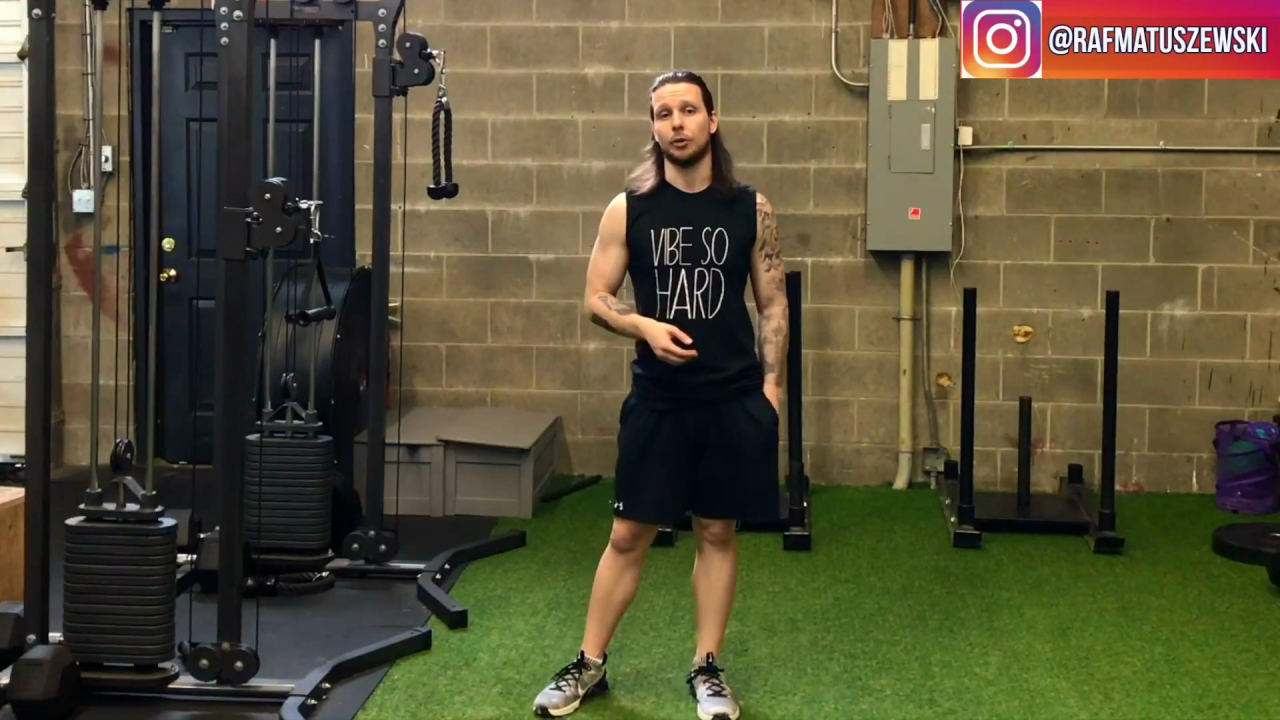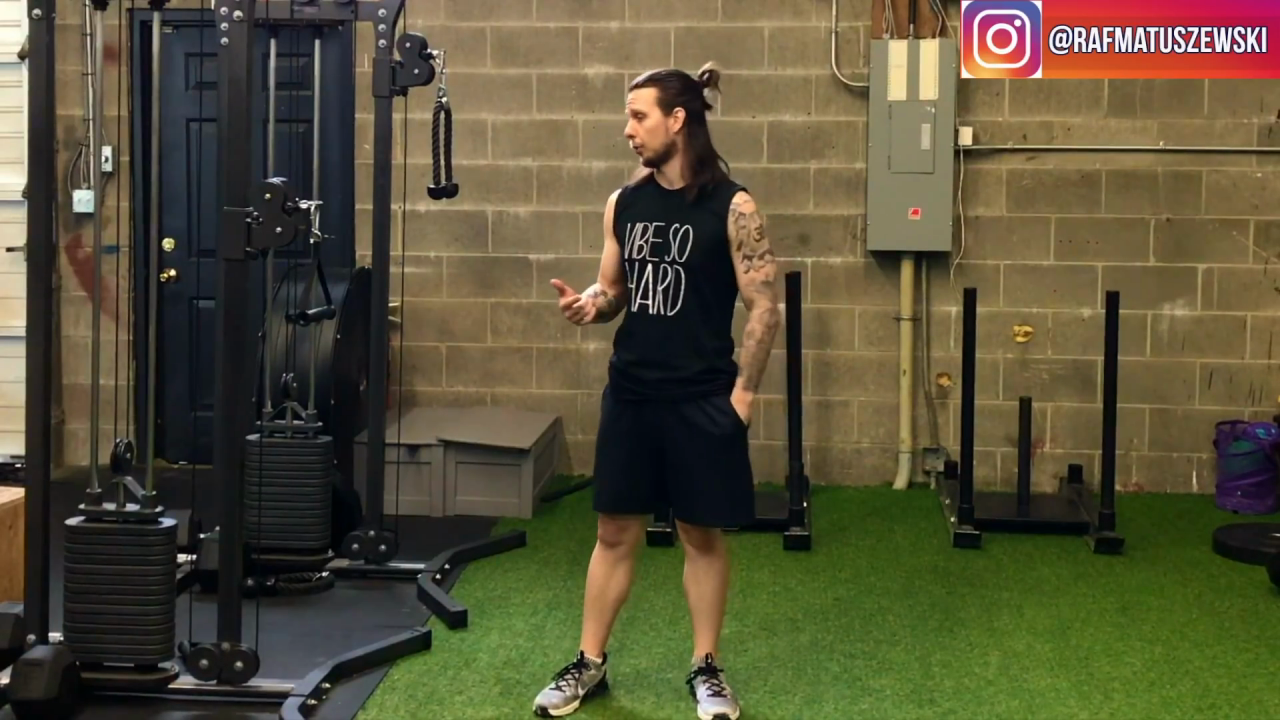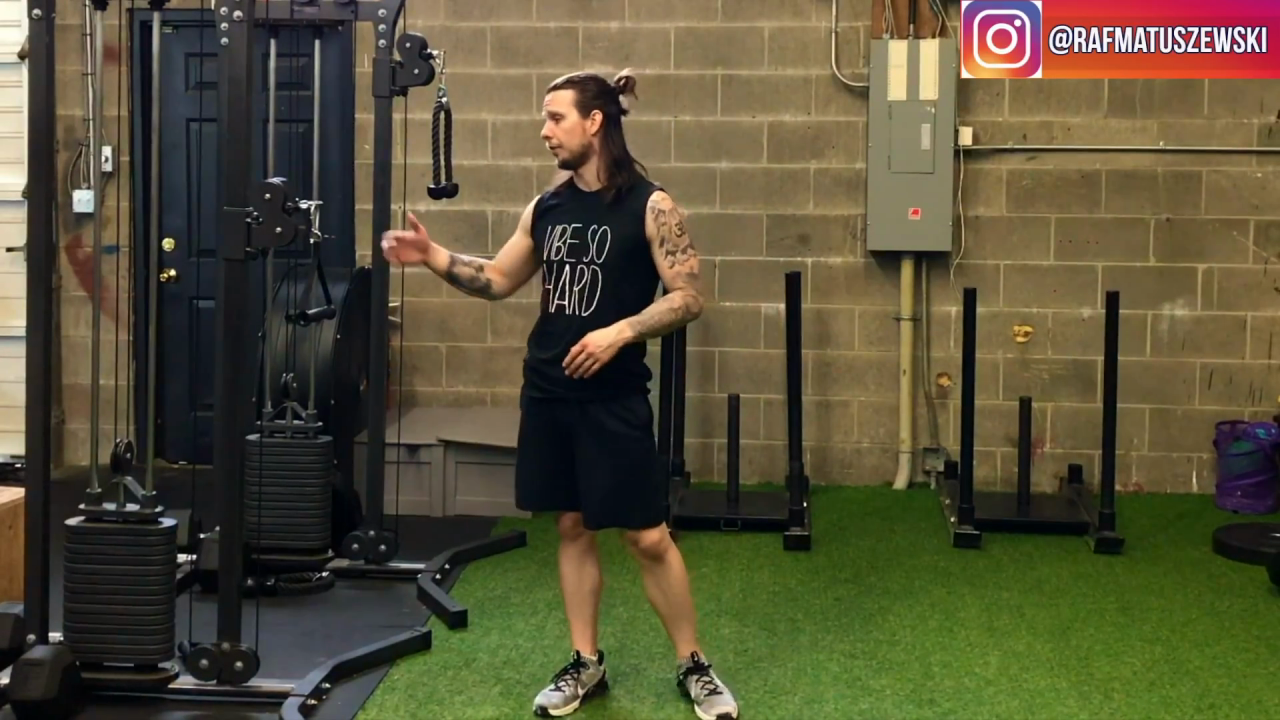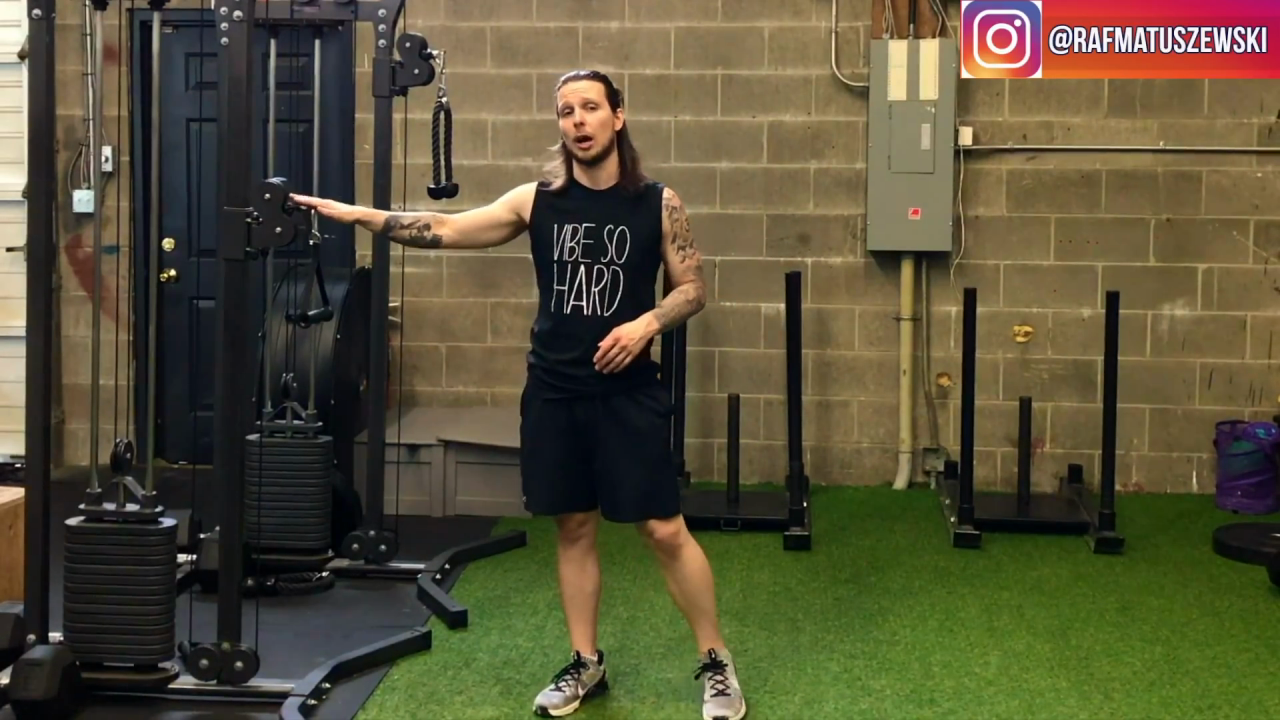
dt=1s
person 1, frame 1
left shoulder: (750, 208)
right shoulder: (628, 208)
left elbow: (773, 303)
right elbow: (596, 296)
left wrist: (771, 383)
right wrist: (645, 326)
left hip: (734, 399)
right hip: (657, 399)
left knee: (718, 531)
right knee: (629, 533)
right ankle: (589, 664)
person 1, frame 2
left shoulder: (732, 206)
right shoulder: (624, 203)
left elbow: (763, 305)
left wrist: (743, 389)
right wrist: (588, 304)
left hip: (701, 398)
right hip: (629, 394)
left knee: (701, 534)
right knee: (615, 529)
left ankle: (705, 667)
right ankle: (589, 663)
person 1, frame 3
left shoulder: (650, 206)
right shoulder: (546, 207)
left elbow: (688, 297)
right elbow: (499, 279)
left wrist: (619, 332)
right wrist: (434, 256)
left hip: (613, 397)
right hip: (548, 391)
left knee: (647, 535)
right knee: (572, 527)
left ankle: (693, 665)
right ankle: (586, 662)
person 1, frame 4
left shoulder: (658, 202)
right shoulder: (537, 199)
left elbow: (693, 287)
right elbow: (446, 229)
left wrist: (649, 322)
right wrist: (357, 214)
left hip: (629, 392)
right hip: (553, 392)
left knee: (665, 530)
right knee: (573, 527)
left ankle: (714, 660)
right ankle: (586, 662)
